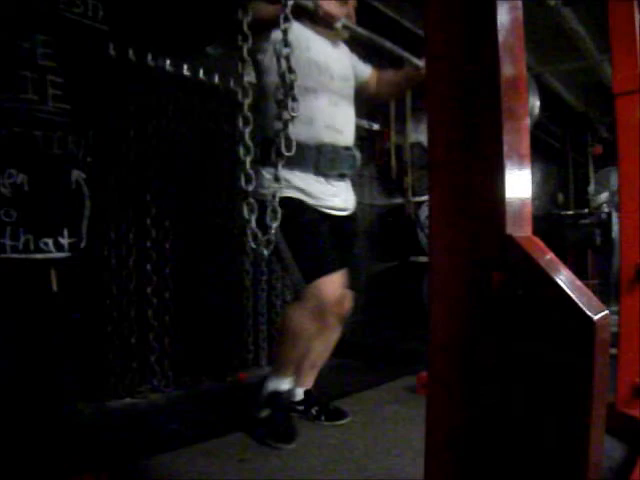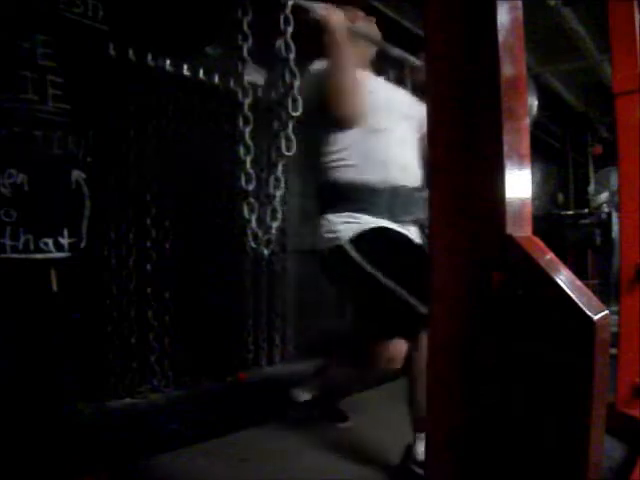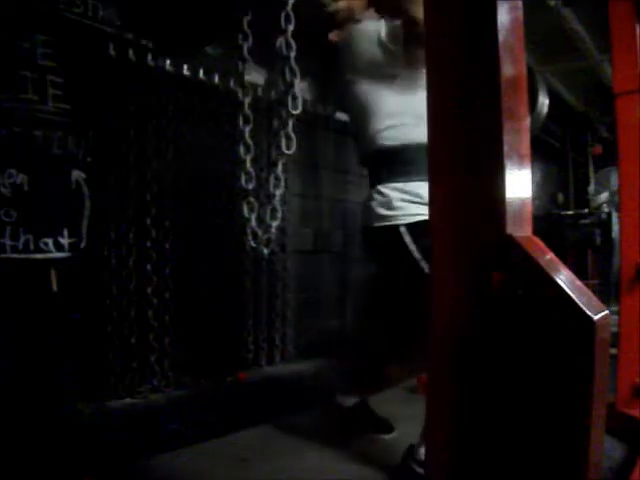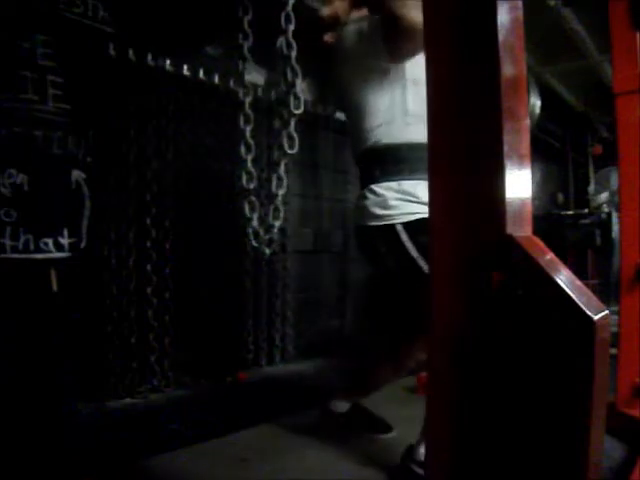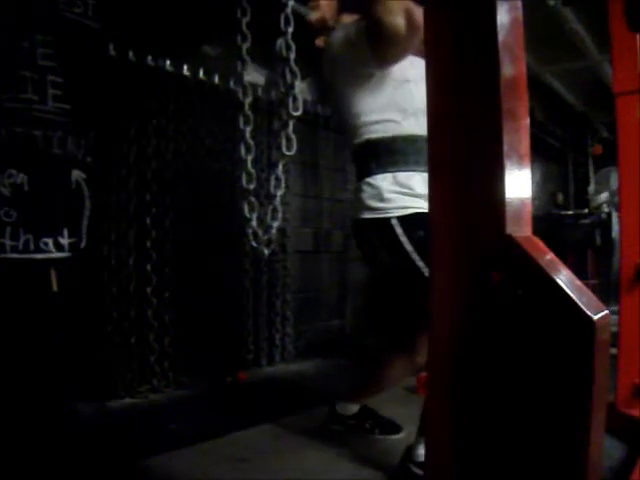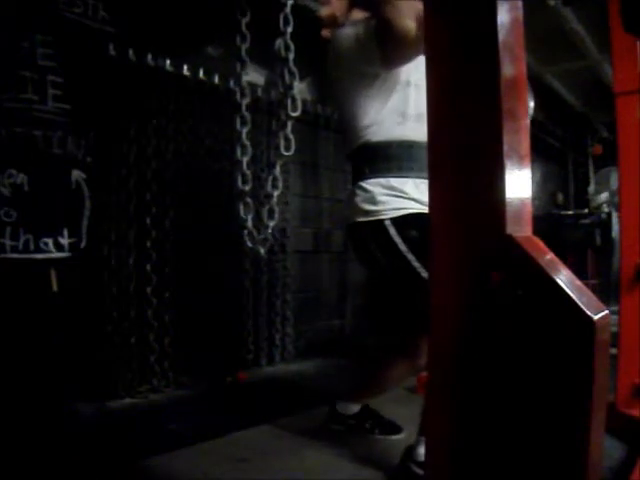
dt=0.4s
person 1, frame 1
left shoulder: (344, 55)
left elbow: (384, 83)
left wrist: (427, 69)
left hip: (337, 192)
right hip: (293, 187)
left knee: (339, 304)
right knee: (326, 295)
left ankle: (300, 392)
right ankle: (276, 392)
person 1, frame 2
left shoulder: (400, 95)
right shoulder: (325, 73)
right elbow: (345, 112)
left hip: (401, 232)
right hip: (359, 231)
left knee: (386, 350)
left ankle: (311, 392)
person 1, frame 3
left shoulder: (397, 48)
right shoulder: (369, 38)
left hip: (425, 215)
right hip: (409, 215)
left knee: (417, 338)
left ankle: (355, 398)
person 1, frame 4
left shoulder: (411, 58)
right shoulder: (361, 40)
left hip: (426, 214)
right hip: (403, 214)
left knee: (409, 340)
left ankle: (345, 403)
person 1, frame 5
left shoulder: (415, 59)
right shoulder: (350, 41)
left hip: (424, 211)
right hip: (400, 211)
left knee: (416, 341)
left ankle: (350, 408)
person 1, frame 6
left shoulder: (413, 60)
right shoulder: (357, 40)
left hip: (420, 214)
right hip: (394, 214)
left knee: (416, 343)
left ankle: (350, 408)
